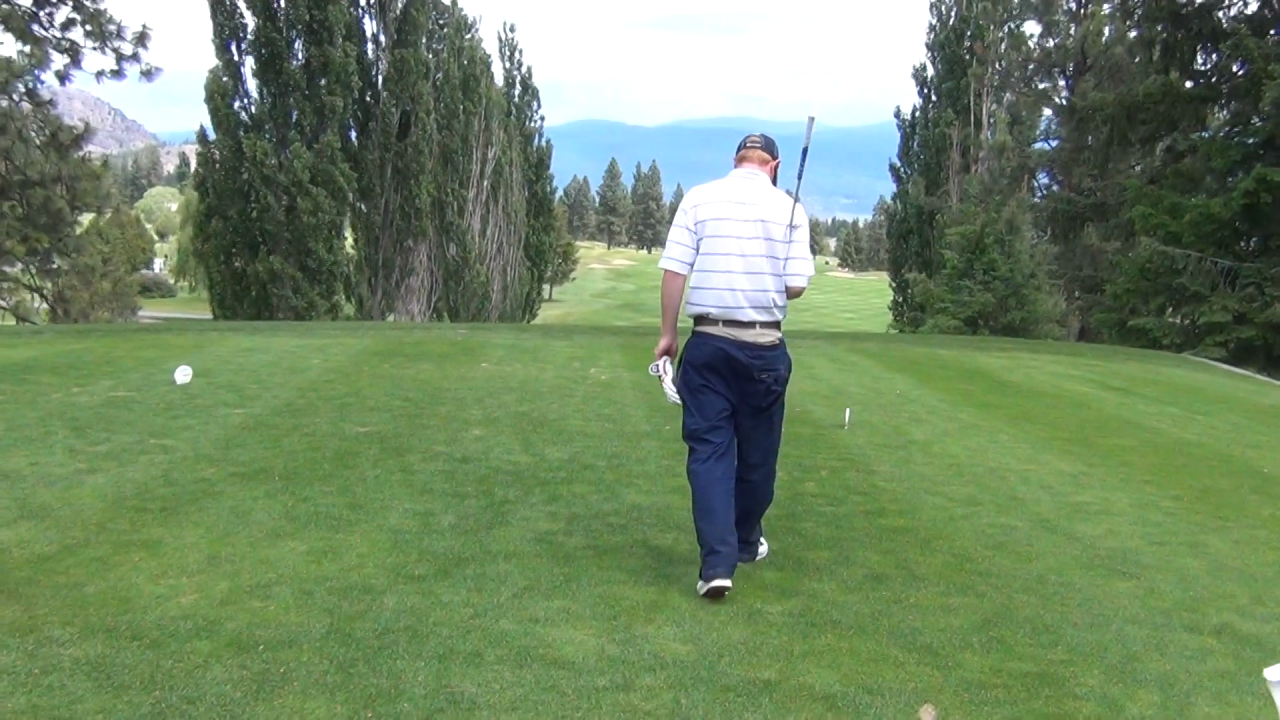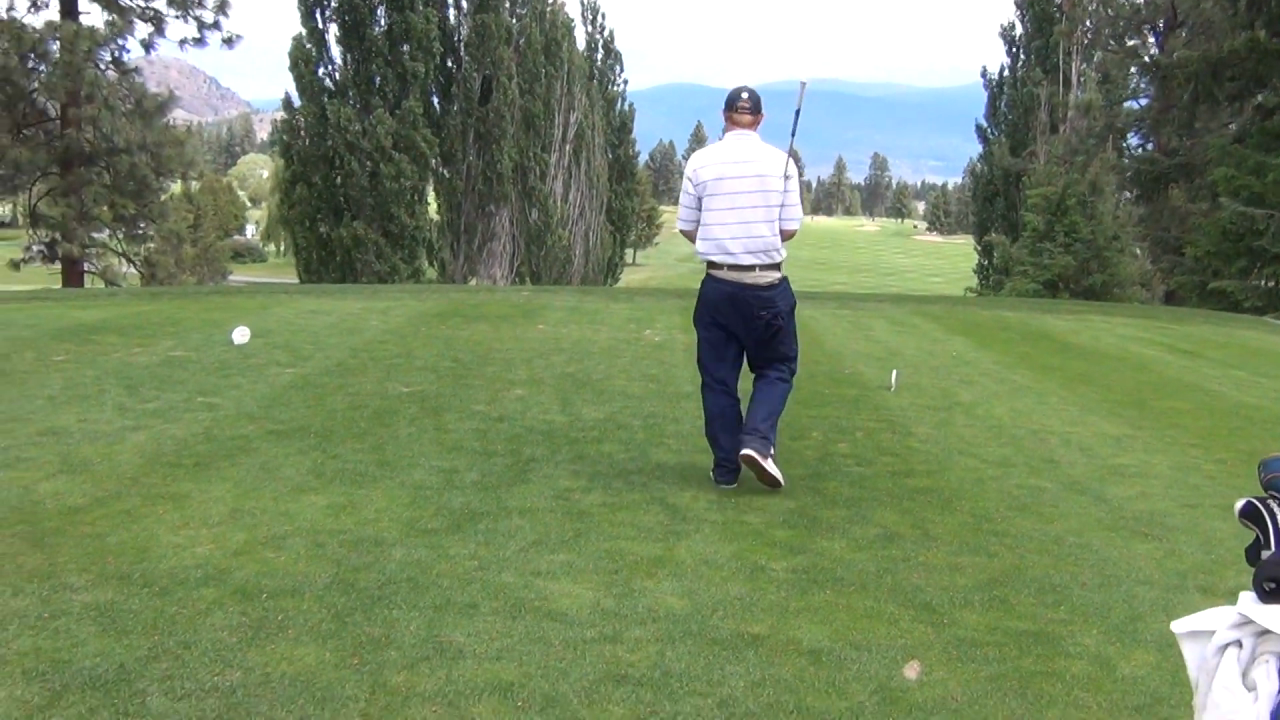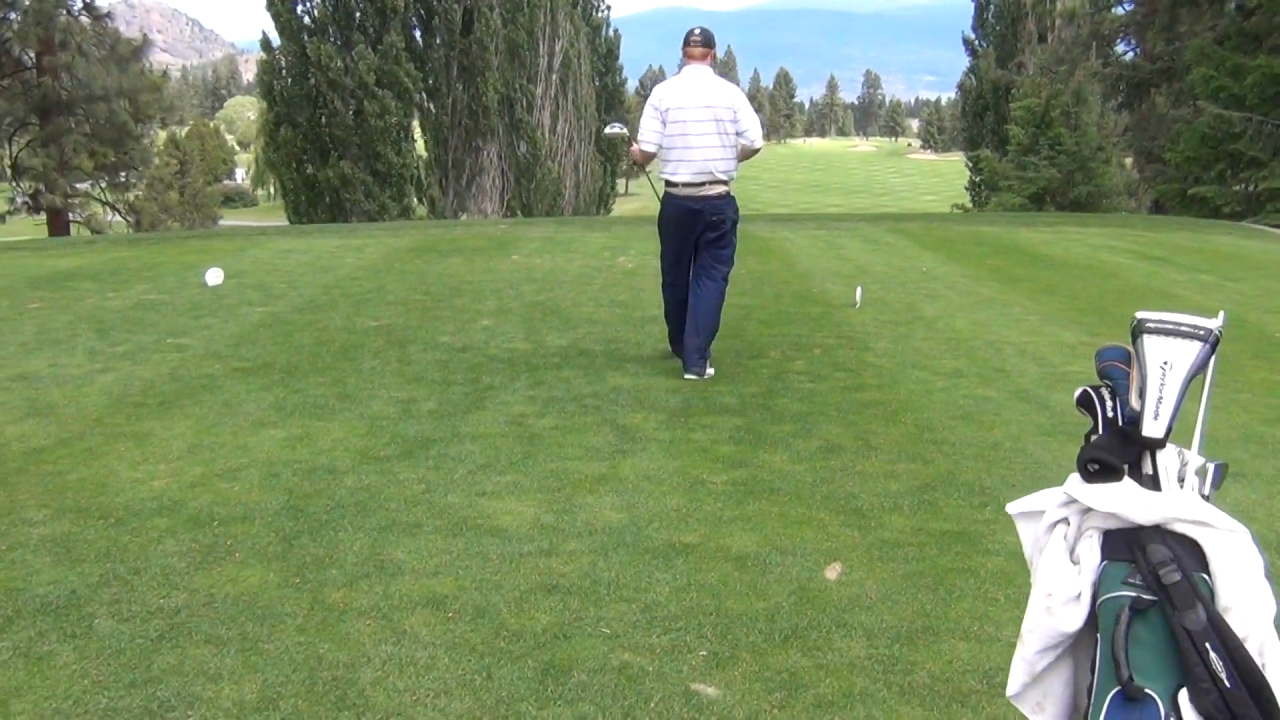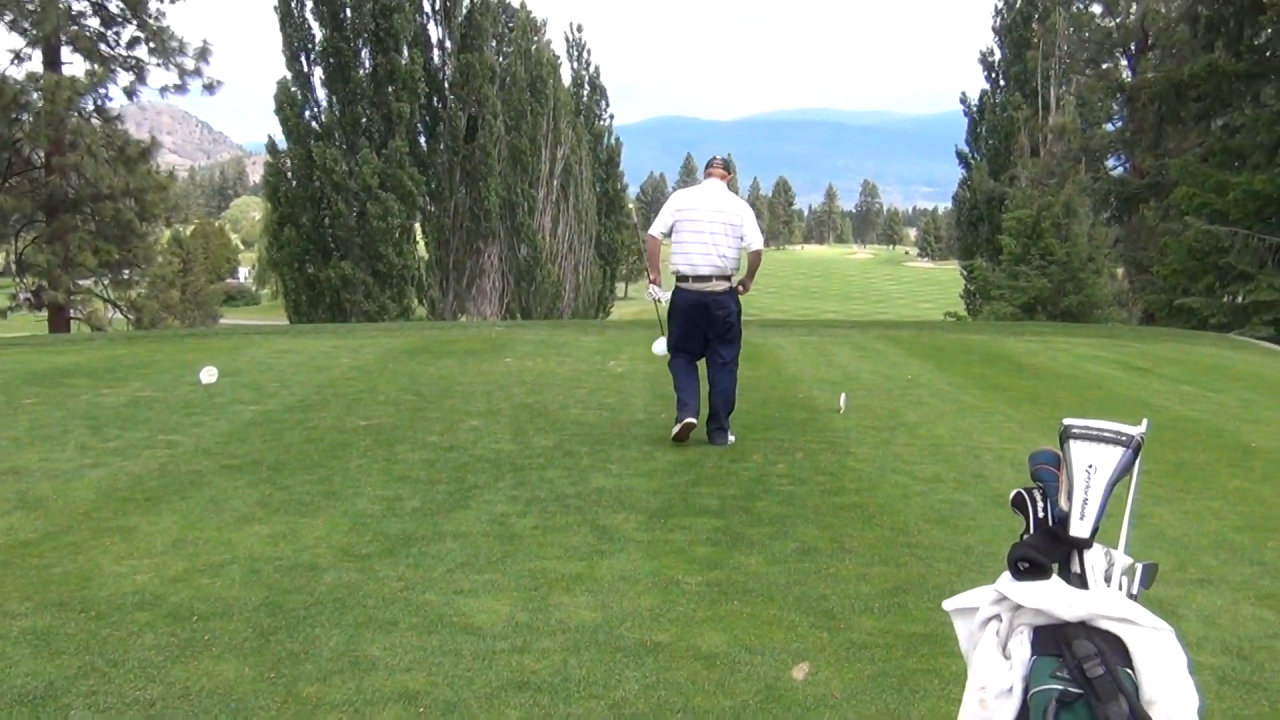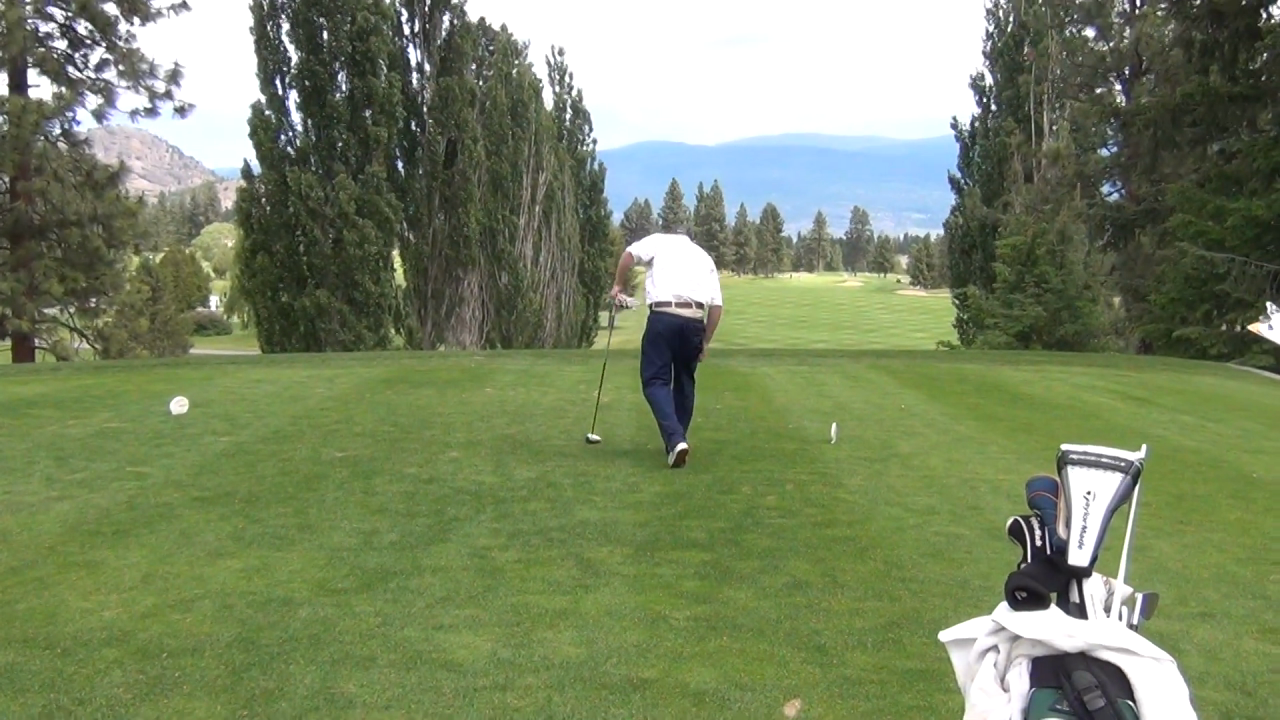
dt=1s
person 1, frame 1
left shoulder: (698, 198)
right shoulder: (789, 208)
left elbow: (674, 270)
right elbow: (796, 286)
left wrist: (667, 333)
left hip: (707, 344)
right hip: (763, 347)
left knee: (709, 452)
right knee: (758, 452)
left ankle: (717, 563)
right ankle: (745, 542)
person 1, frame 2
left shoulder: (700, 161)
right shoulder: (781, 161)
left elbow: (686, 228)
right elbow: (790, 229)
left hip: (718, 285)
right hip: (767, 285)
left knee: (718, 379)
right knee: (776, 368)
left ankle: (725, 468)
right ankle: (758, 441)
person 1, frame 3
left shoulder: (663, 92)
right shoulder: (729, 92)
left elbow: (647, 151)
right elbow: (754, 143)
left wrist: (637, 156)
left hip: (676, 199)
right hip: (717, 200)
left knee: (675, 276)
right knee: (711, 278)
left ankle: (681, 346)
right ankle: (696, 359)
person 1, frame 4
left shoulder: (680, 197)
right shoulder: (739, 205)
left elbow: (654, 236)
right elbow: (756, 249)
left wrist: (654, 272)
right wrist: (748, 279)
left hip: (685, 292)
right hip: (722, 294)
left knee: (682, 355)
right knee: (723, 362)
left ankle: (687, 411)
right ankle: (719, 431)
person 1, frame 5
left shoulder: (659, 241)
right shoulder: (704, 256)
left elbow: (630, 253)
right elbow: (716, 304)
left wrist: (618, 286)
right wrist: (706, 340)
left hip: (663, 316)
right hip: (694, 322)
left knee: (656, 382)
right knee: (685, 383)
left ankle: (675, 439)
right ankle: (678, 439)
